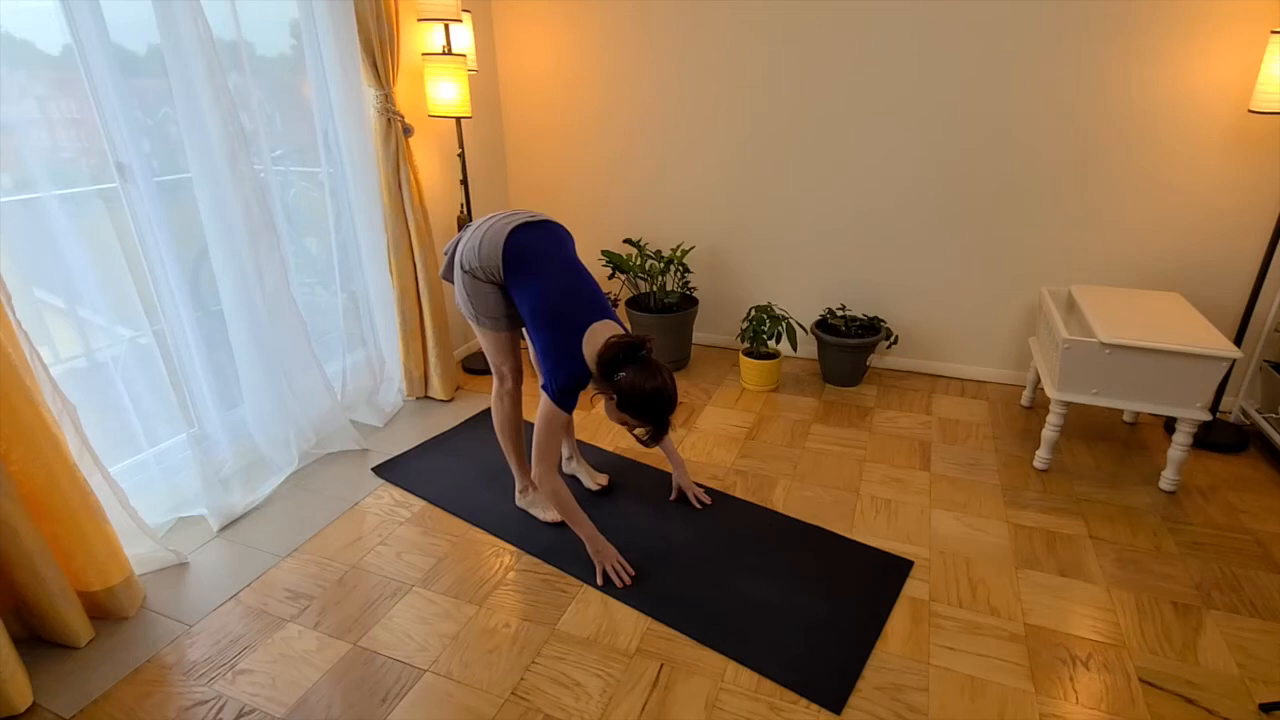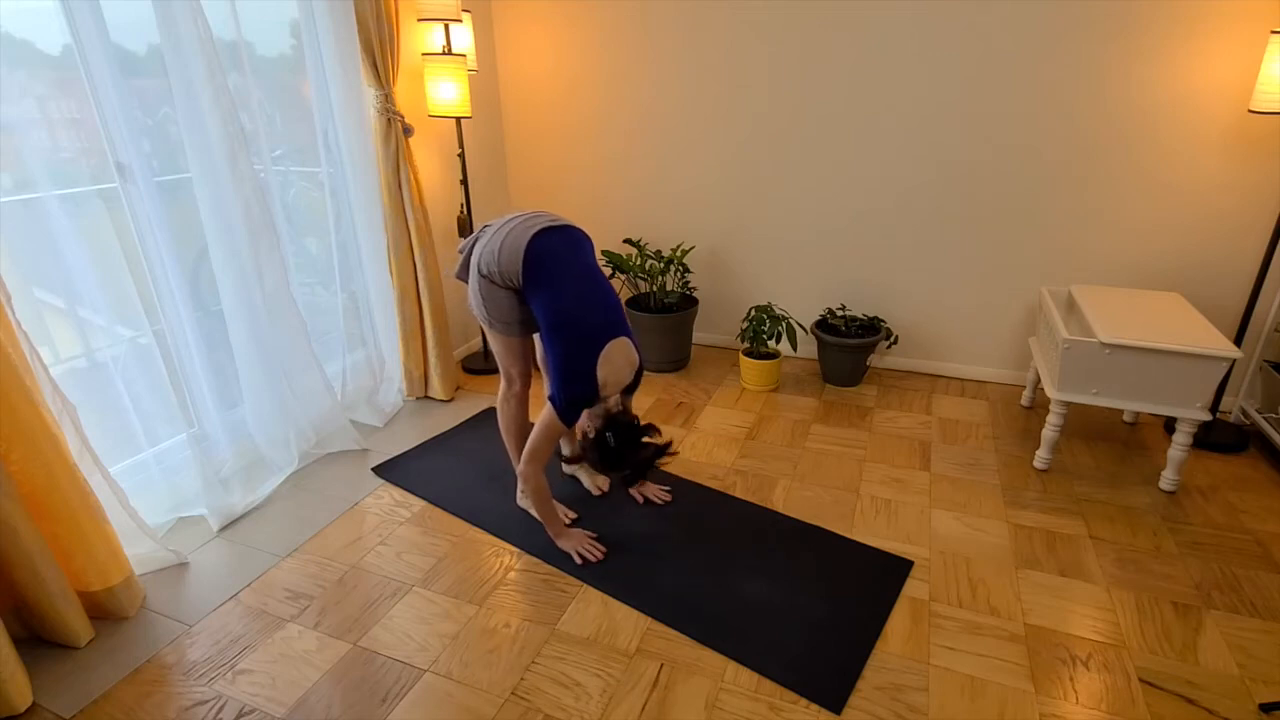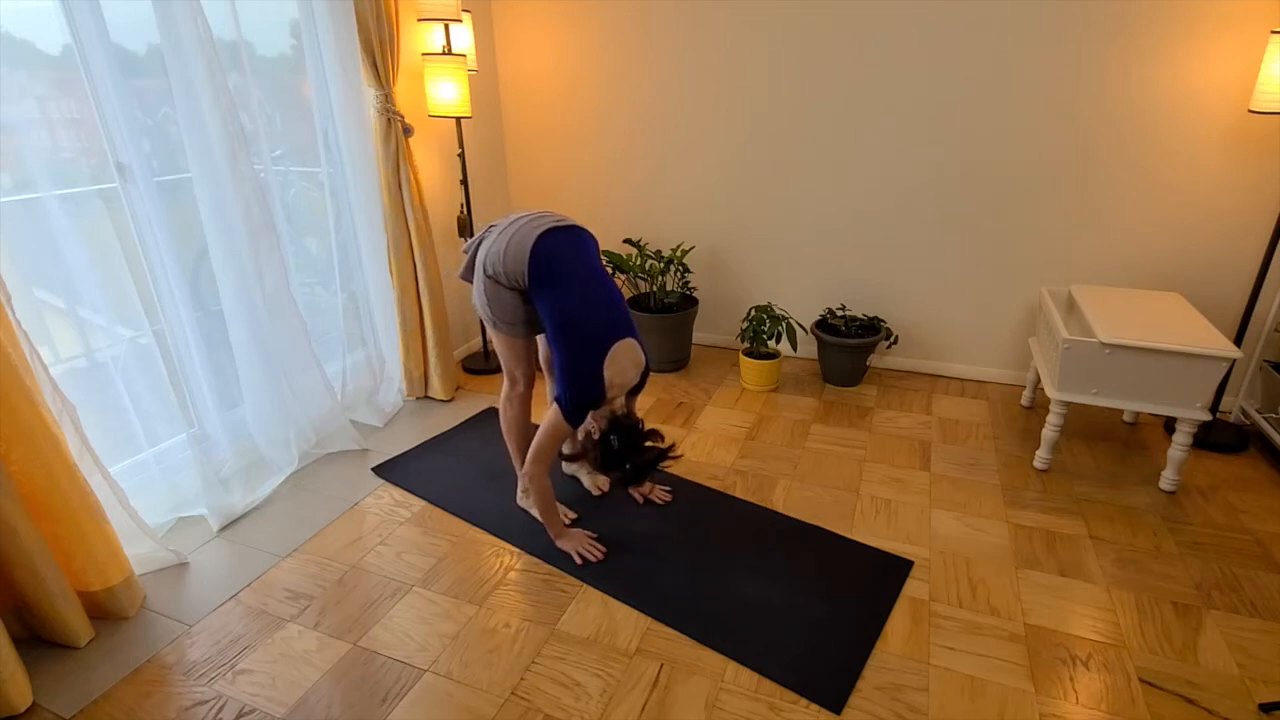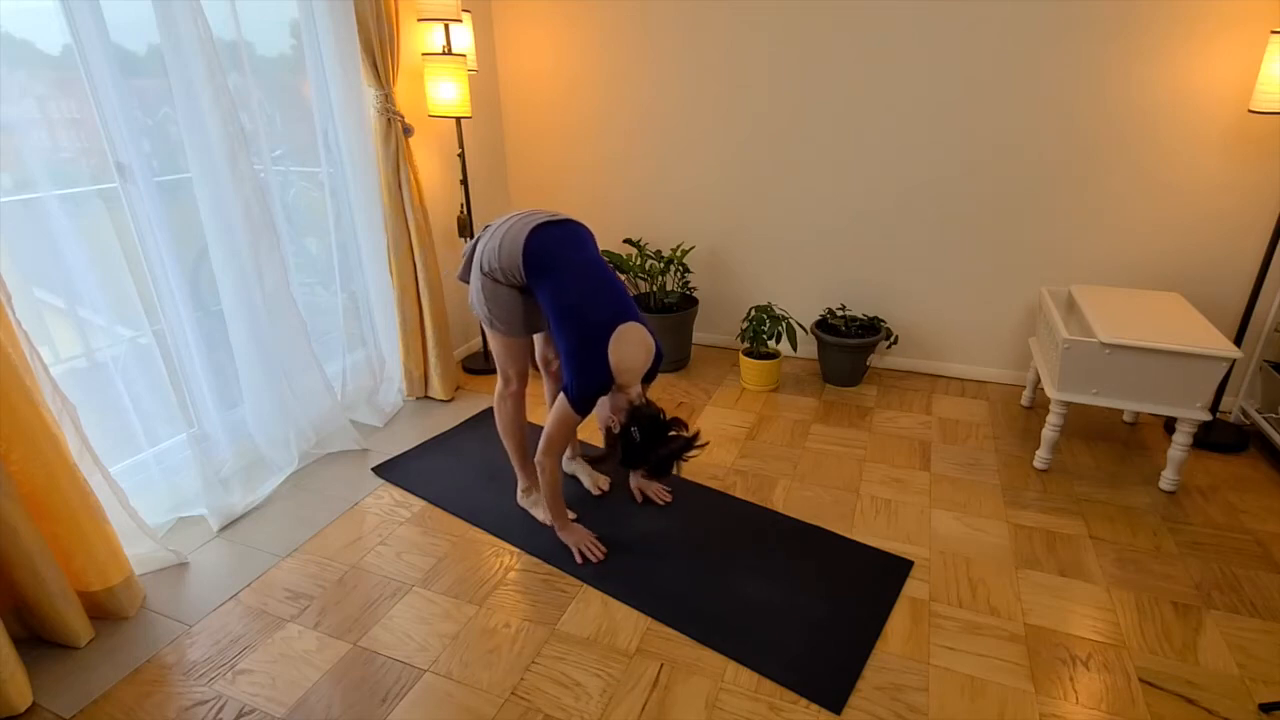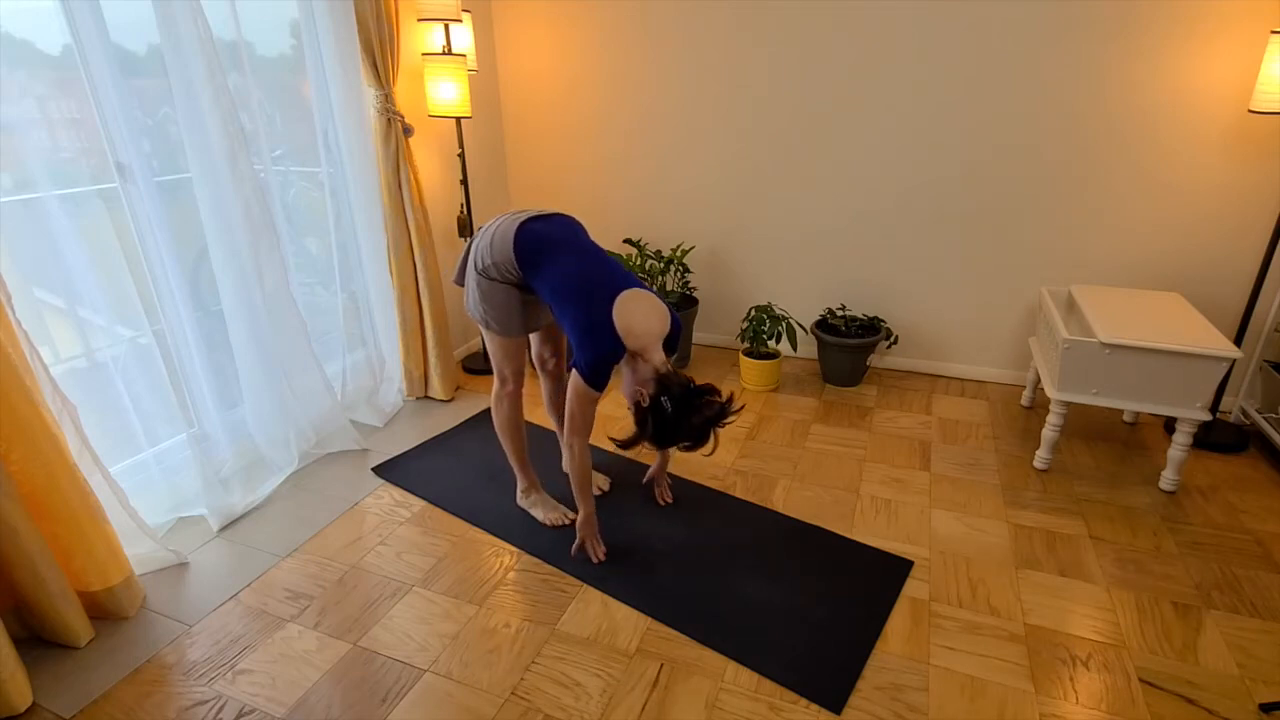
dt=1s
person 1, frame 1
left shoulder: (628, 359)
right shoulder: (570, 371)
left elbow: (652, 404)
right elbow: (544, 473)
left wrist: (679, 469)
right wrist: (595, 544)
right hip: (483, 257)
right knee: (509, 378)
left ankle: (572, 457)
right ankle: (523, 490)
person 1, frame 2
left shoulder: (630, 369)
right shoulder: (578, 387)
left elbow: (625, 426)
right elbow: (530, 467)
left wrist: (635, 477)
right wrist: (560, 534)
right hip: (500, 258)
right knee: (517, 380)
left ankle: (573, 462)
right ankle: (523, 493)
person 1, frame 3
left shoulder: (637, 370)
right shoulder: (583, 389)
left elbow: (624, 422)
right elbow: (534, 468)
left wrist: (634, 477)
right wrist: (560, 535)
right hip: (506, 258)
right knee: (520, 382)
left ankle: (574, 459)
right ankle: (524, 492)
person 1, frame 4
left shoulder: (649, 359)
right shoulder: (591, 376)
left elbow: (636, 418)
right elbow: (544, 459)
left wrist: (637, 471)
right wrist: (564, 527)
right hip: (504, 255)
right knee: (513, 380)
left ankle: (573, 457)
right ankle: (526, 489)
person 1, frame 5
left shoulder: (668, 329)
right shoulder: (601, 350)
left elbow: (663, 401)
right elbow: (577, 439)
left wrist: (662, 462)
right wrist: (586, 517)
right hip: (499, 254)
left knee: (552, 363)
right knee: (510, 381)
left ankle: (567, 460)
right ankle: (527, 489)
